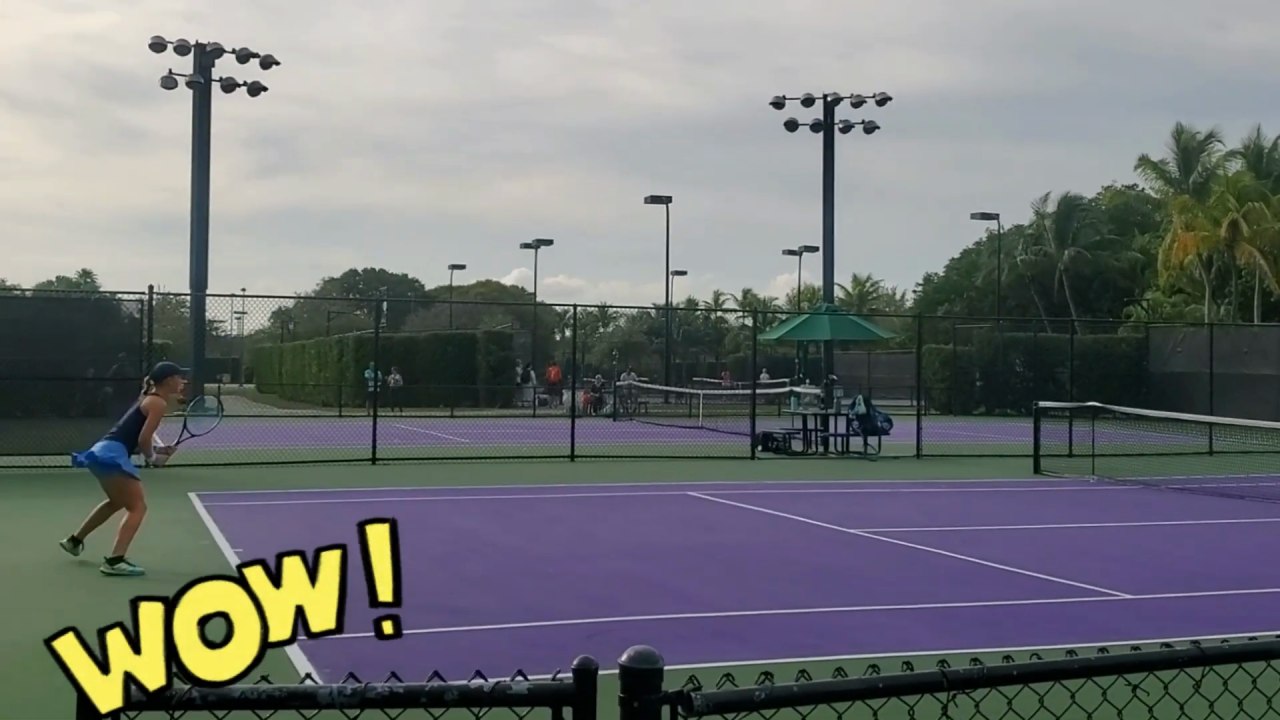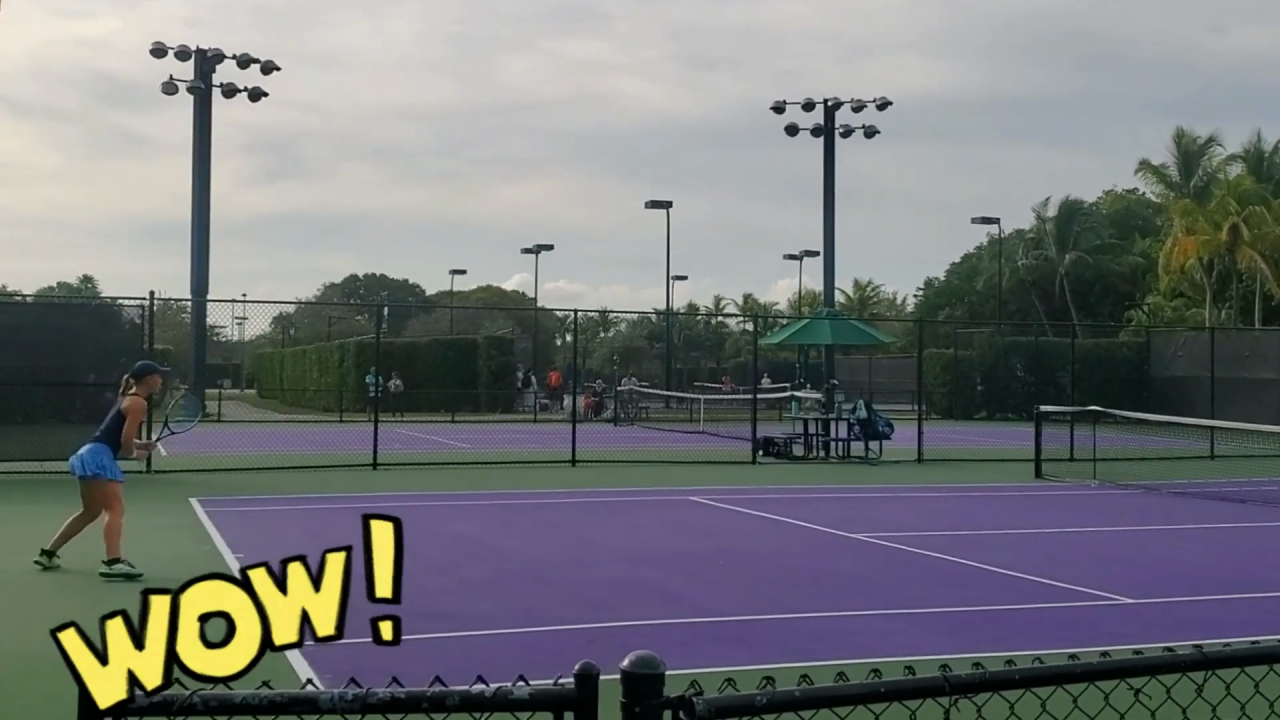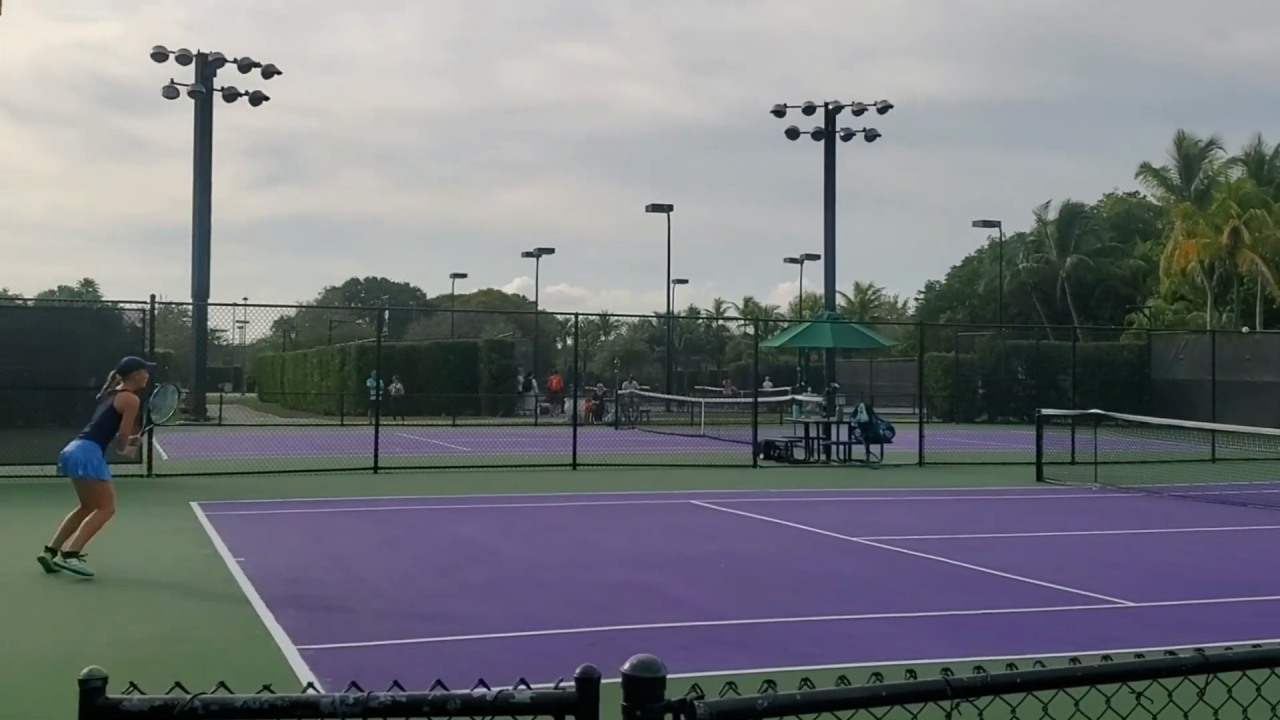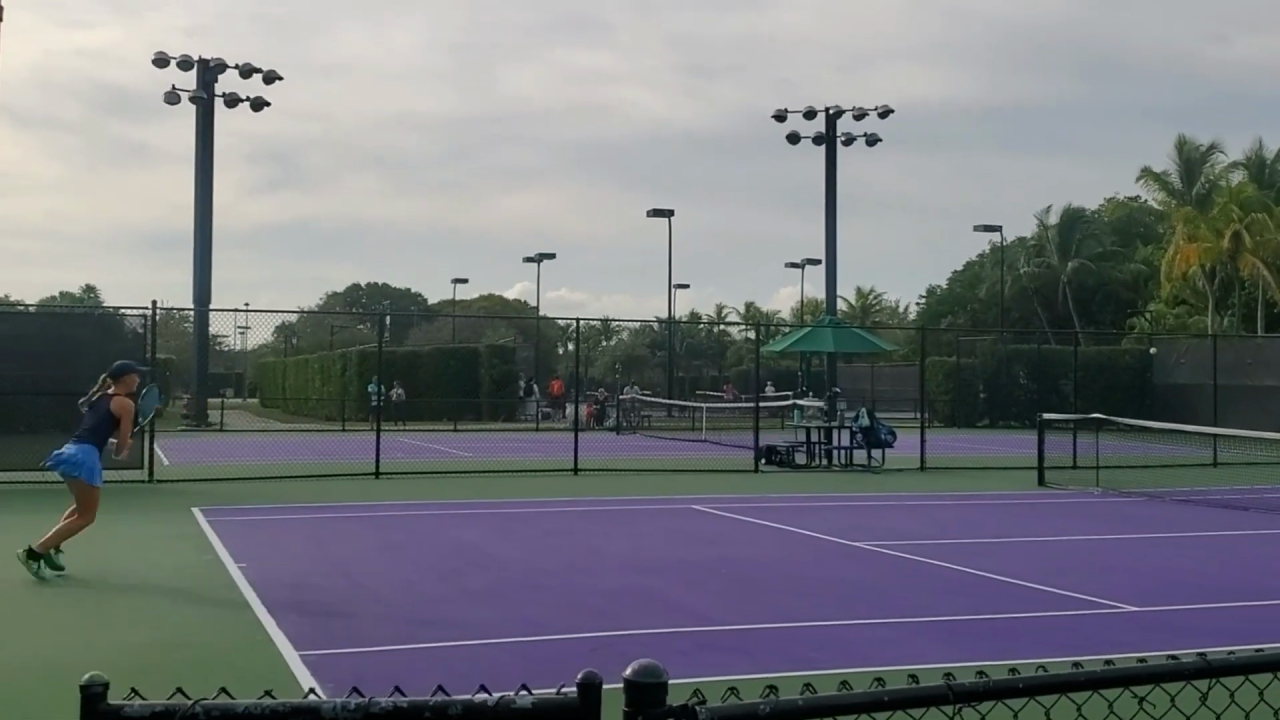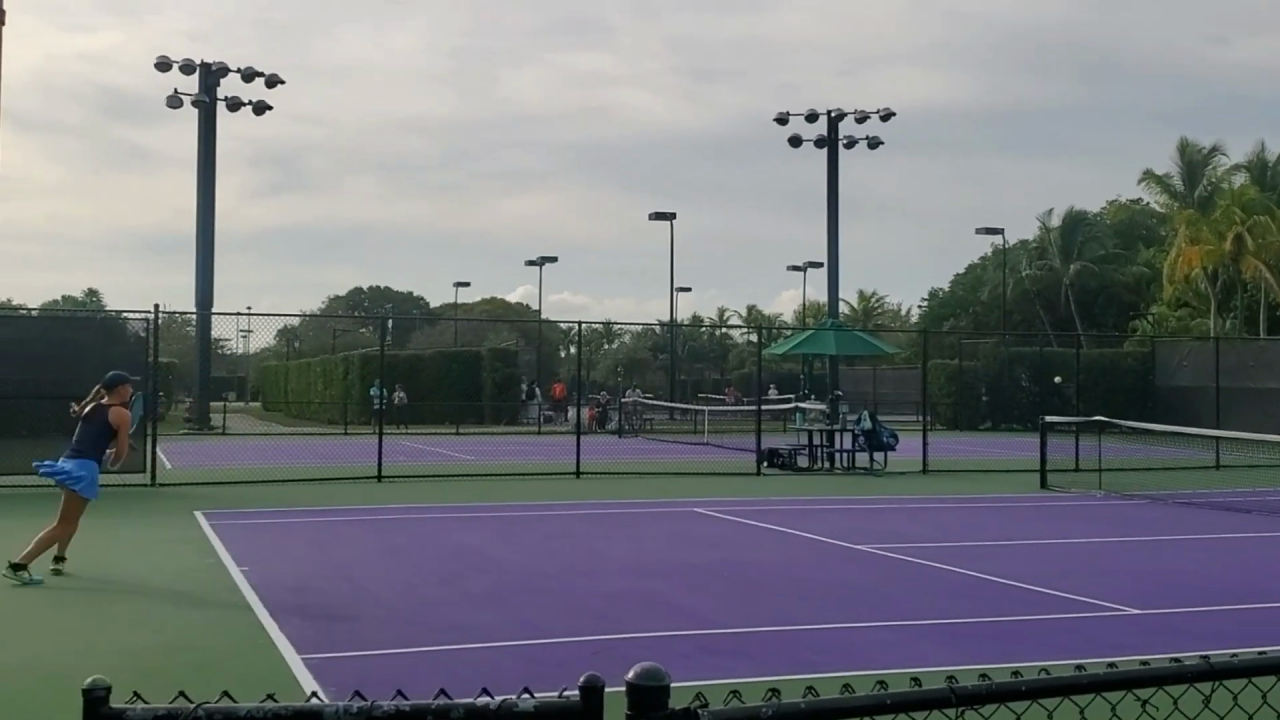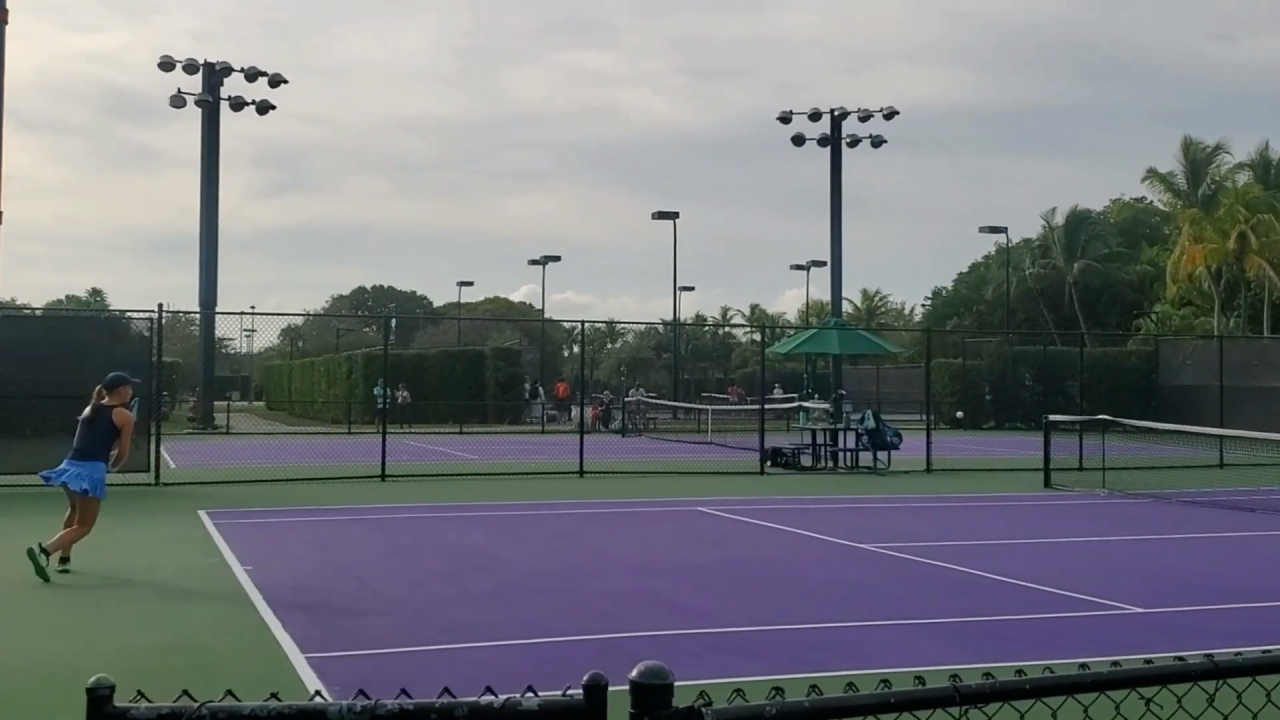
dt=0.1s
person 1, frame 1
left shoulder: (148, 400)
right shoulder: (159, 403)
right elbow: (143, 441)
left wrist: (161, 448)
right wrist: (152, 456)
left hip: (106, 452)
right hip: (111, 455)
left knee: (117, 501)
right knee: (137, 508)
left ankle: (74, 541)
right ankle: (115, 561)
person 1, frame 2
left shoulder: (126, 398)
right shoulder: (138, 403)
right elbow: (126, 441)
left wrist: (140, 446)
right wrist: (135, 454)
left hip: (91, 455)
right hip: (98, 458)
left knee: (90, 511)
right knee: (115, 510)
left ankle: (48, 554)
right ankle: (113, 562)
person 1, frame 3
left shoulder: (110, 394)
right shoulder: (131, 399)
right elbow: (123, 436)
left wrist: (127, 441)
right wrist: (126, 448)
left hip: (79, 450)
right hip: (88, 454)
left knee: (87, 508)
right knee: (106, 509)
left ankle: (52, 551)
right ankle: (70, 554)
person 1, frame 4
left shoulder: (98, 397)
right shoulder: (126, 404)
right elbow: (123, 442)
left wrist: (112, 443)
right wrist: (119, 452)
left hip: (72, 451)
right hip: (85, 457)
left knee: (82, 508)
right knee: (85, 516)
left ankle: (53, 550)
right ankle: (34, 552)
person 1, frame 5
left shoulder: (90, 408)
right shoulder: (122, 415)
right elbow: (121, 452)
right wrist: (114, 463)
left hip: (66, 464)
right hip: (84, 470)
left knee: (68, 513)
right knee: (64, 527)
left ankle: (59, 559)
right ankle: (18, 565)
person 1, frame 6
left shoulder: (90, 409)
right shoulder: (125, 416)
right elbow: (122, 453)
right wrist: (112, 466)
left hip: (70, 466)
right hip: (92, 470)
left knee: (75, 513)
right knee: (82, 527)
left ankle: (63, 559)
right ankle: (43, 551)
